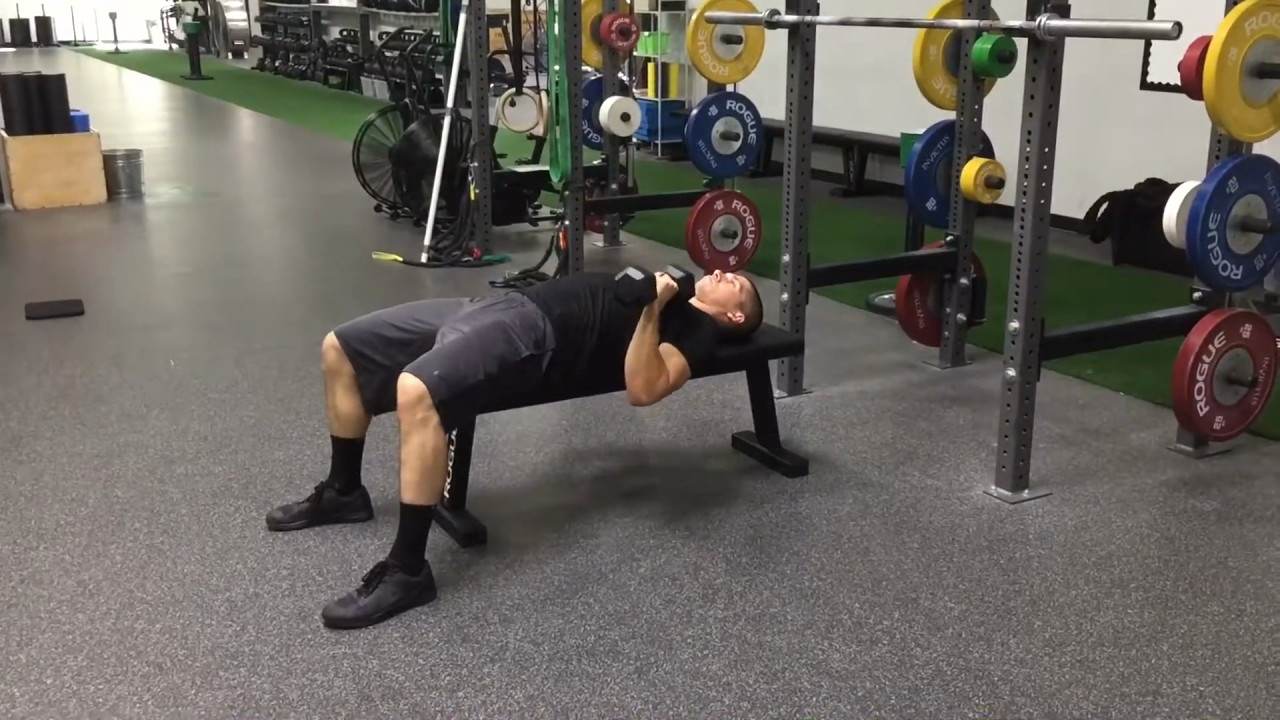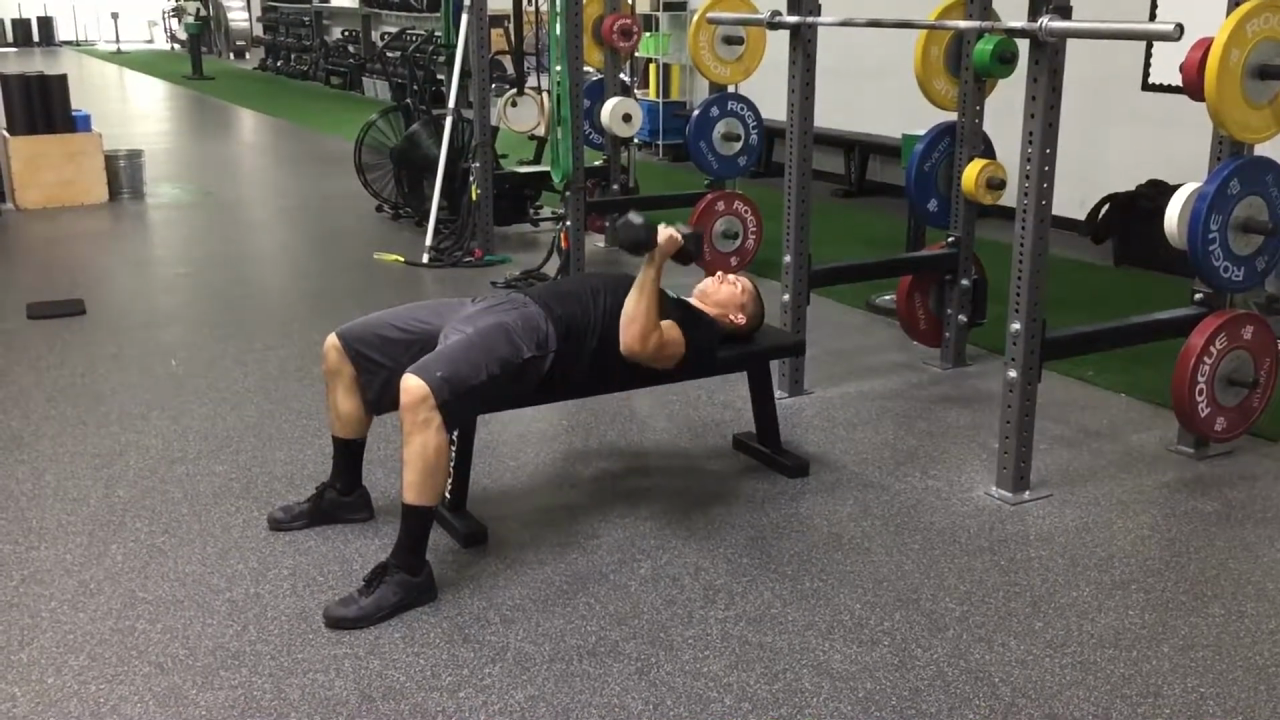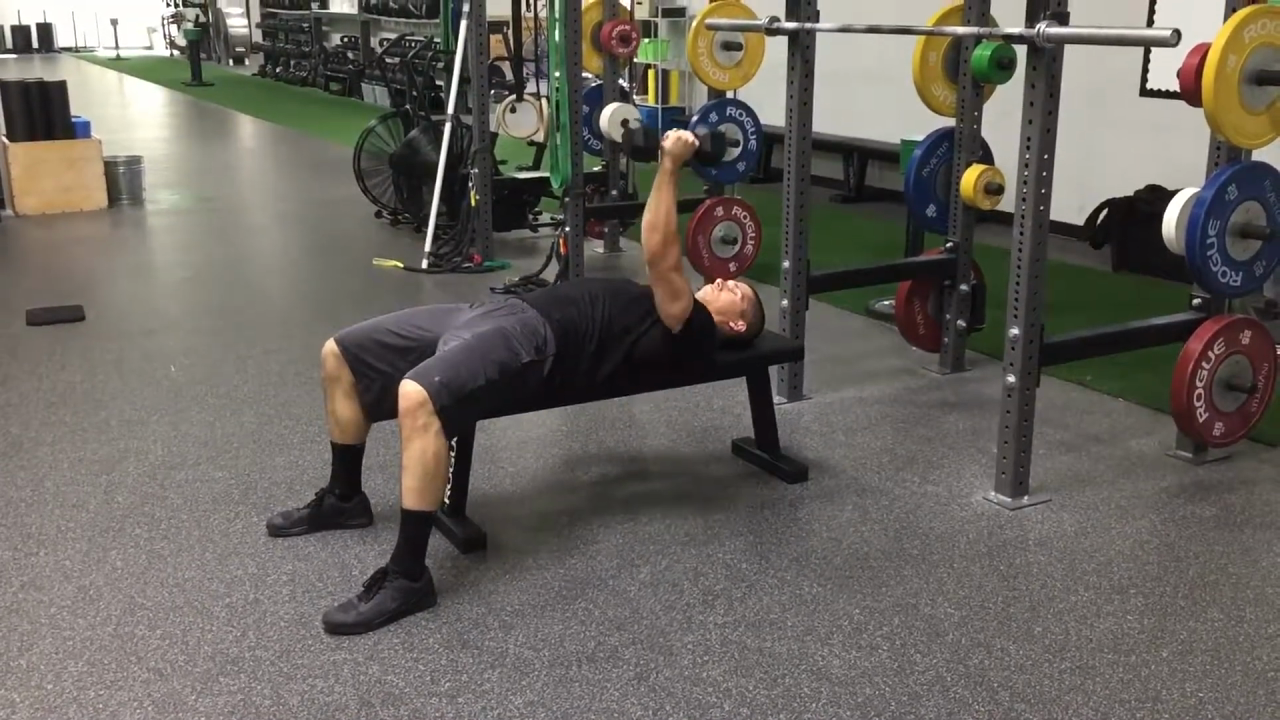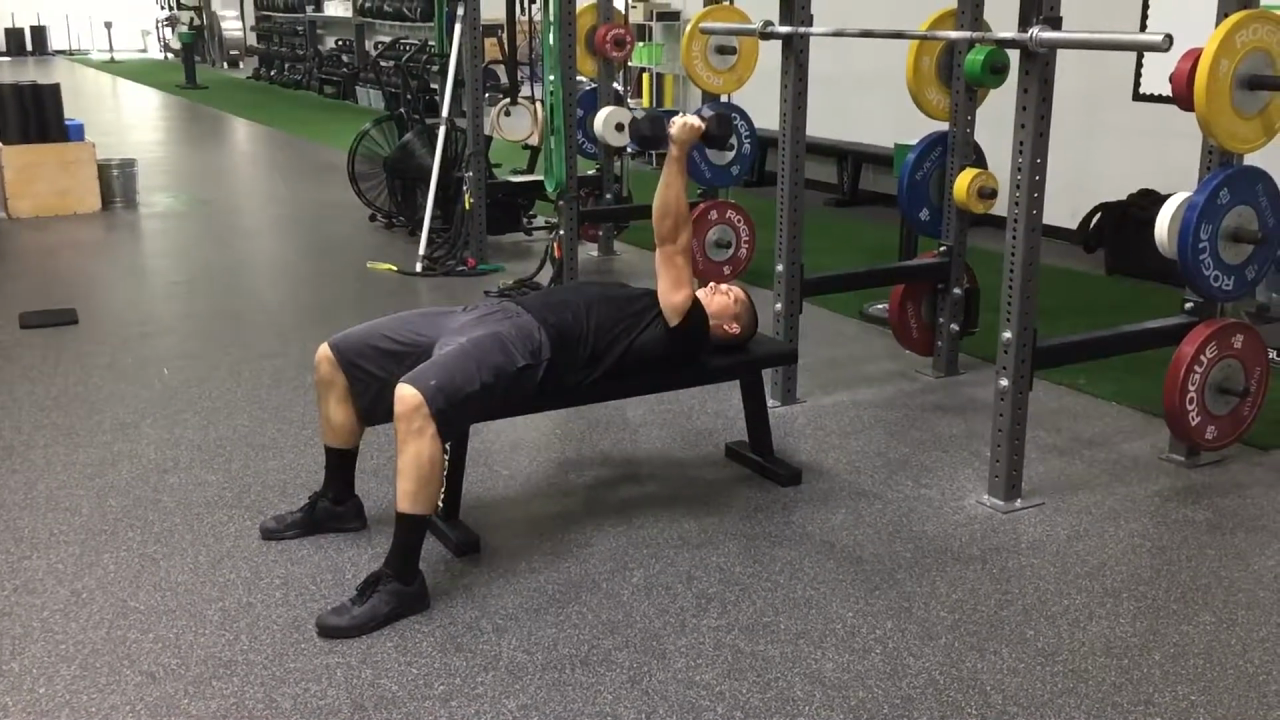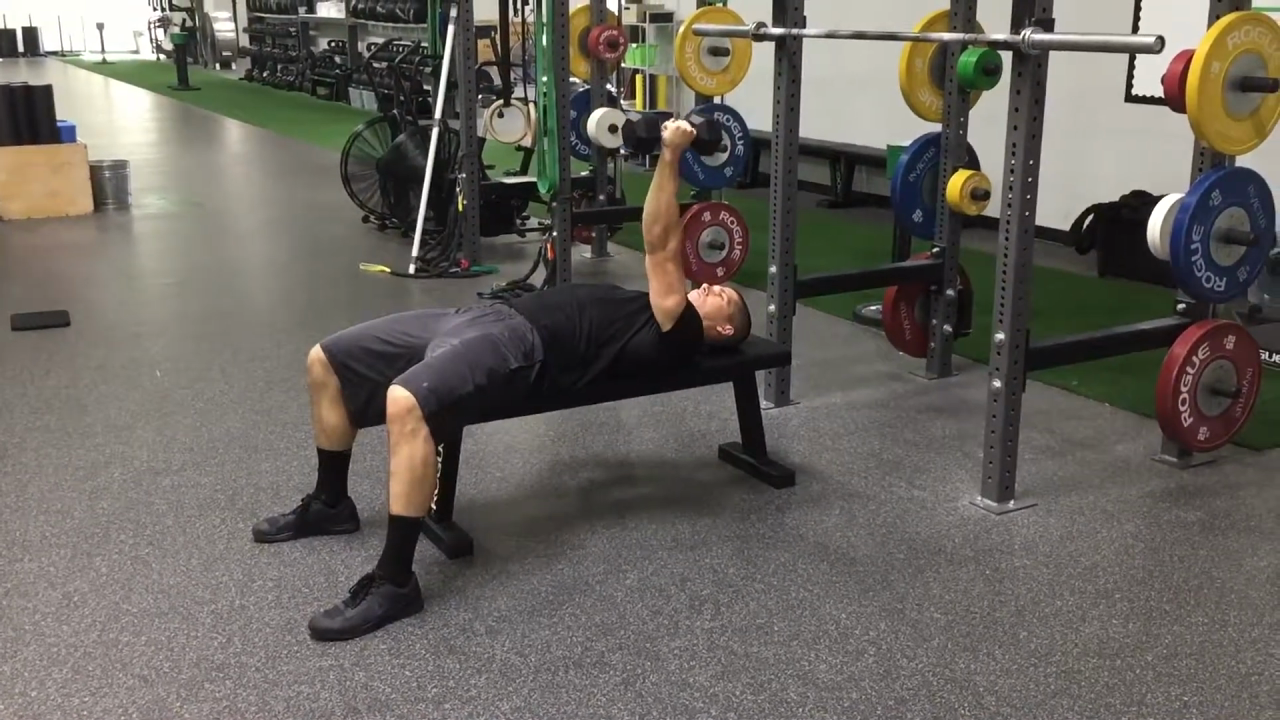
dt=0.5s
person 1, frame 1
left shoulder: (696, 327)
right shoulder: (664, 300)
left elbow: (642, 389)
left wrist: (653, 307)
left hip: (531, 334)
left knee: (416, 392)
right knee: (341, 349)
left ankle: (407, 570)
right ankle: (343, 491)
person 1, frame 2
left shoulder: (697, 332)
right shoulder: (666, 310)
left elbow: (634, 346)
left wrist: (656, 258)
left hip: (534, 335)
left knee: (419, 393)
right knee: (341, 351)
left ankle: (409, 571)
right ankle: (344, 493)
person 1, frame 3
left shoulder: (691, 332)
right shoulder: (663, 304)
left elbow: (658, 256)
left wrist: (670, 165)
left hip: (532, 340)
left knee: (417, 398)
right knee: (339, 356)
left ankle: (408, 576)
right ankle: (344, 497)
person 1, frame 4
left shoulder: (684, 333)
right shoulder: (652, 307)
left elbow: (672, 243)
left wrist: (678, 152)
left hip: (527, 344)
right hip: (493, 316)
left knee: (414, 401)
right knee: (334, 360)
left ankle: (402, 580)
right ankle: (337, 502)
person 1, frame 5
left shoulder: (678, 335)
right shoulder: (645, 310)
left elbow: (661, 250)
left wrist: (671, 156)
left hip: (520, 345)
left knee: (406, 403)
right knee: (326, 362)
left ankle: (394, 583)
right ankle: (329, 503)
